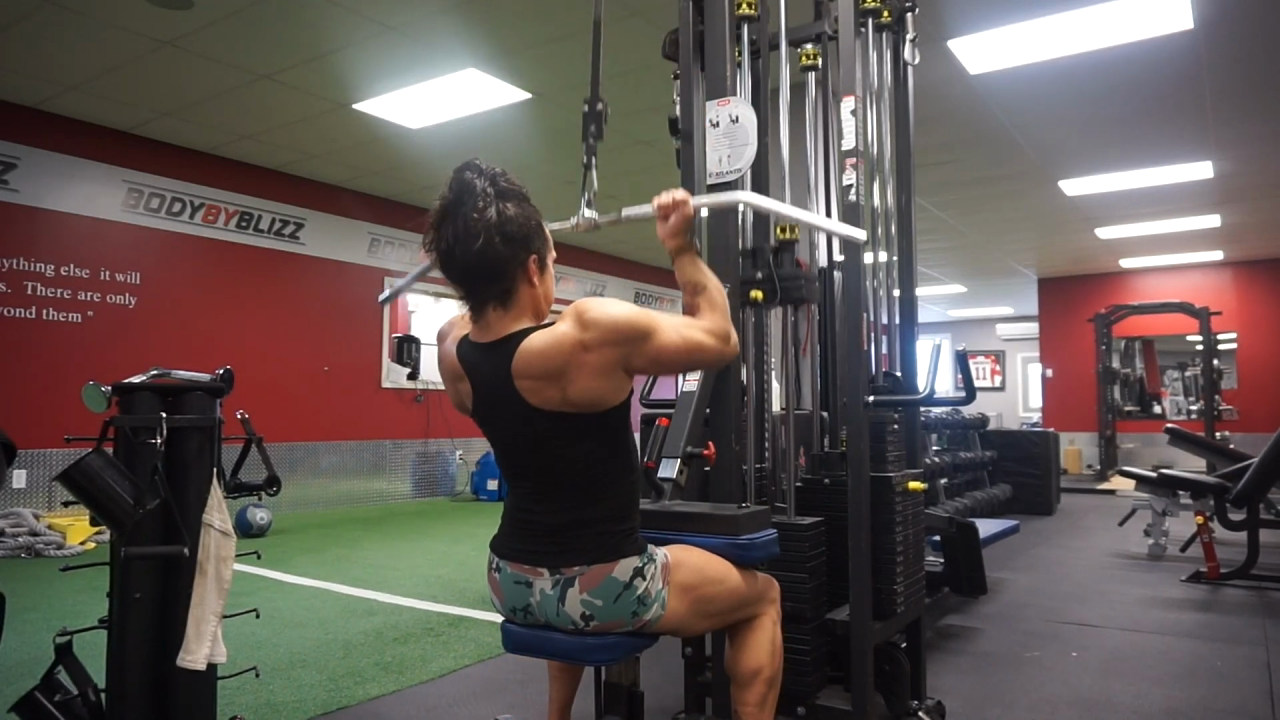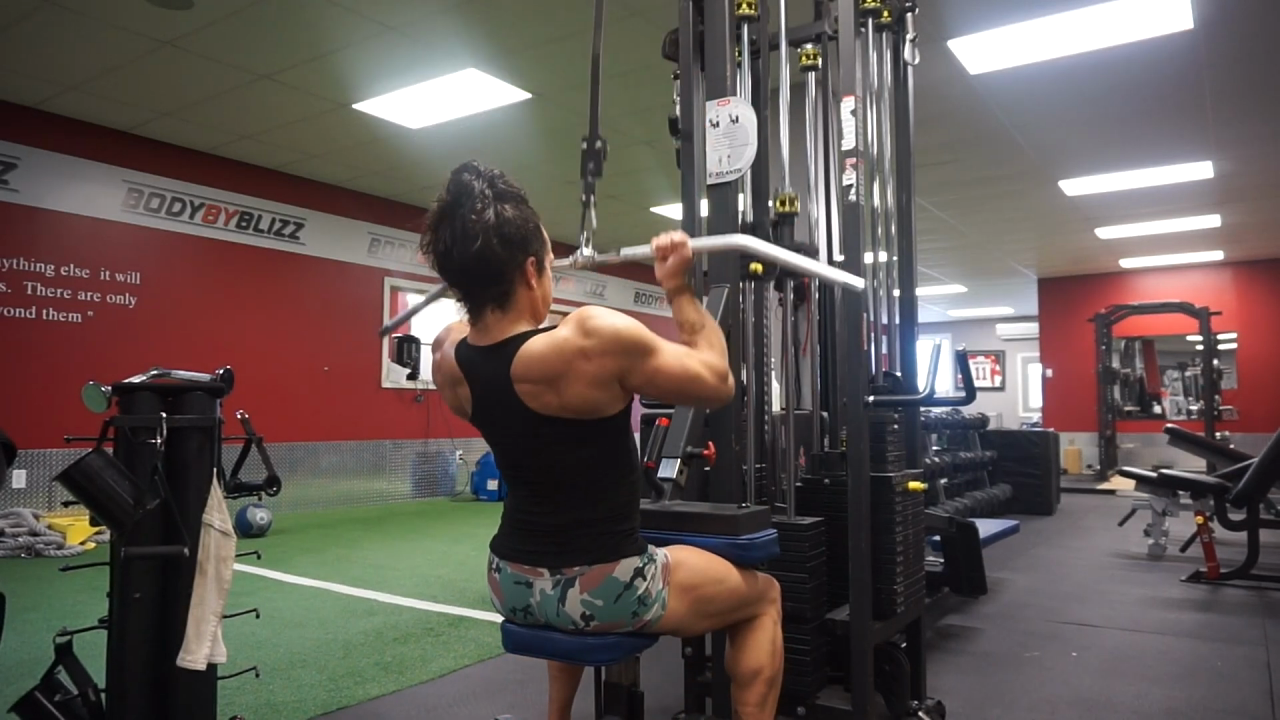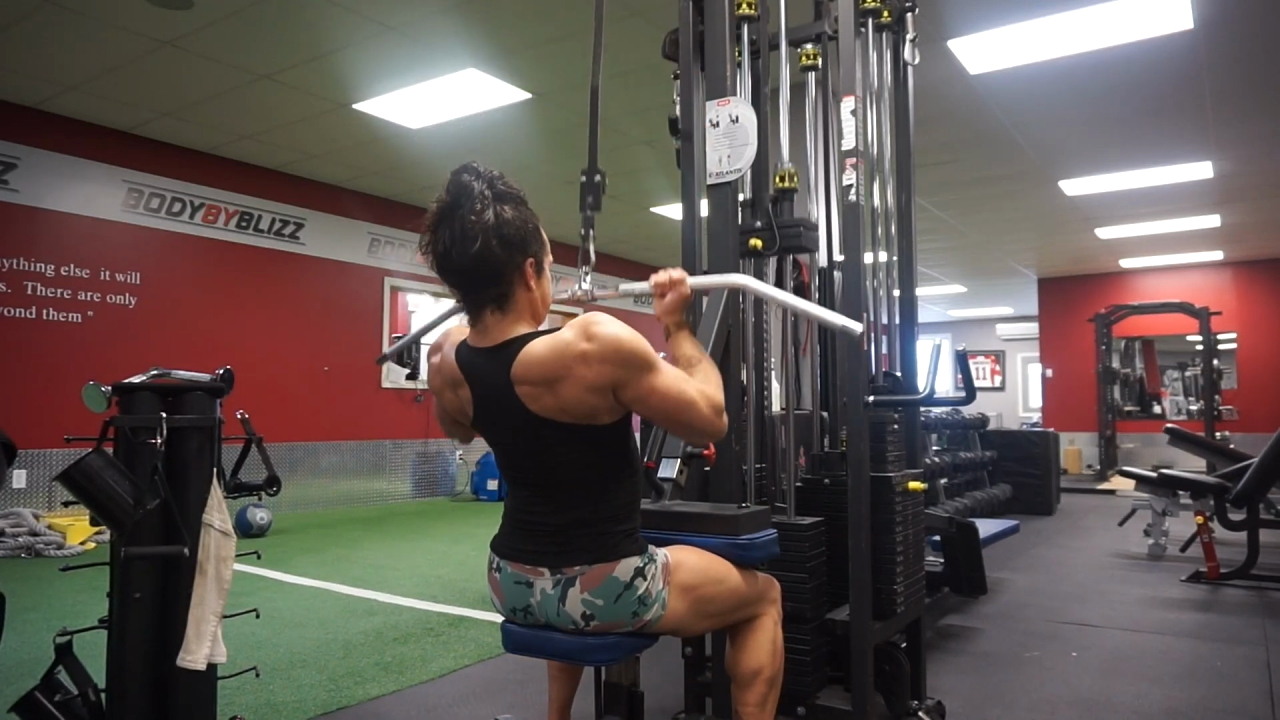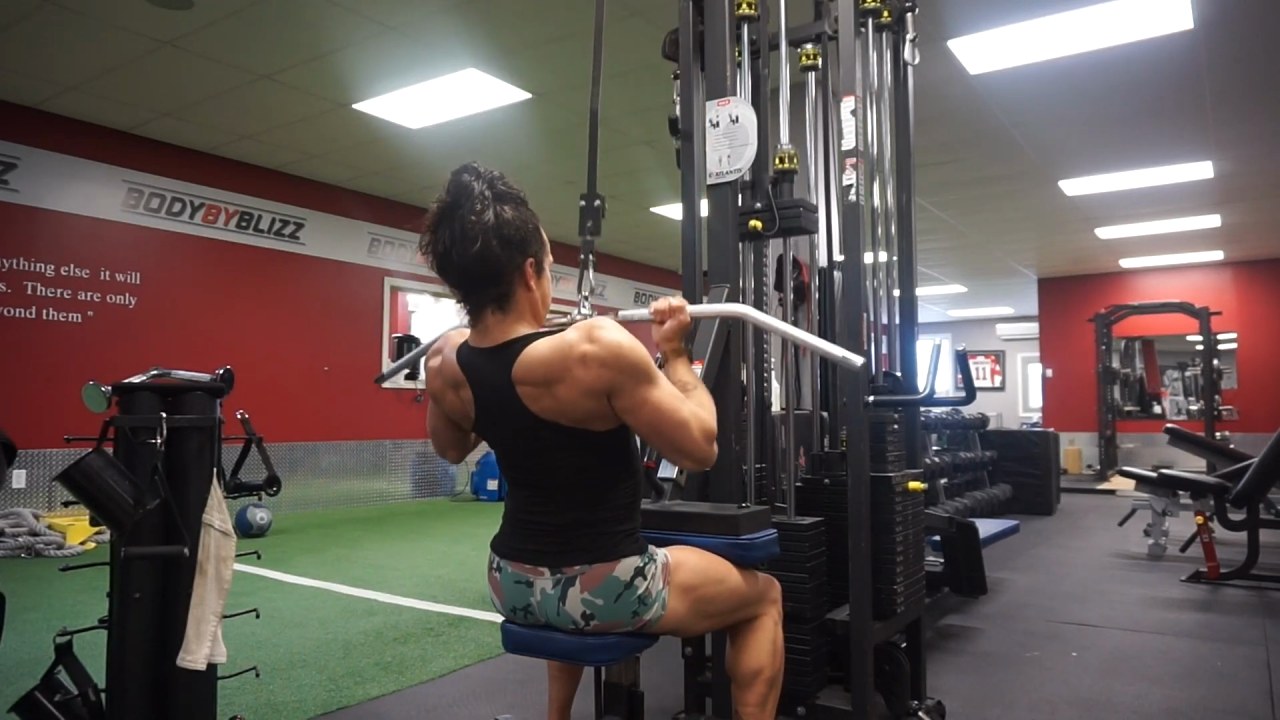
dt=0.1s
person 1, frame 1
left shoulder: (452, 348)
right shoulder: (588, 337)
right elbow: (719, 338)
left wrist: (494, 231)
right wrist: (683, 250)
left hip: (512, 585)
right hip: (602, 588)
right knee: (761, 596)
person 1, frame 2
left shoulder: (447, 355)
right shoulder: (590, 341)
right elbow: (716, 385)
right wrist: (682, 291)
left hip: (512, 584)
right hip: (602, 588)
right knee: (762, 597)
person 1, frame 3
left shoulder: (445, 361)
right shoulder: (591, 346)
right elbow: (710, 419)
right wrist: (678, 328)
left hip: (512, 585)
right hip: (602, 588)
right knee: (762, 597)
person 1, frame 4
left shoulder: (443, 364)
right shoulder: (593, 350)
right elbow: (702, 447)
right wrist: (674, 353)
left hip: (512, 585)
right hip: (602, 589)
right knee: (763, 596)
